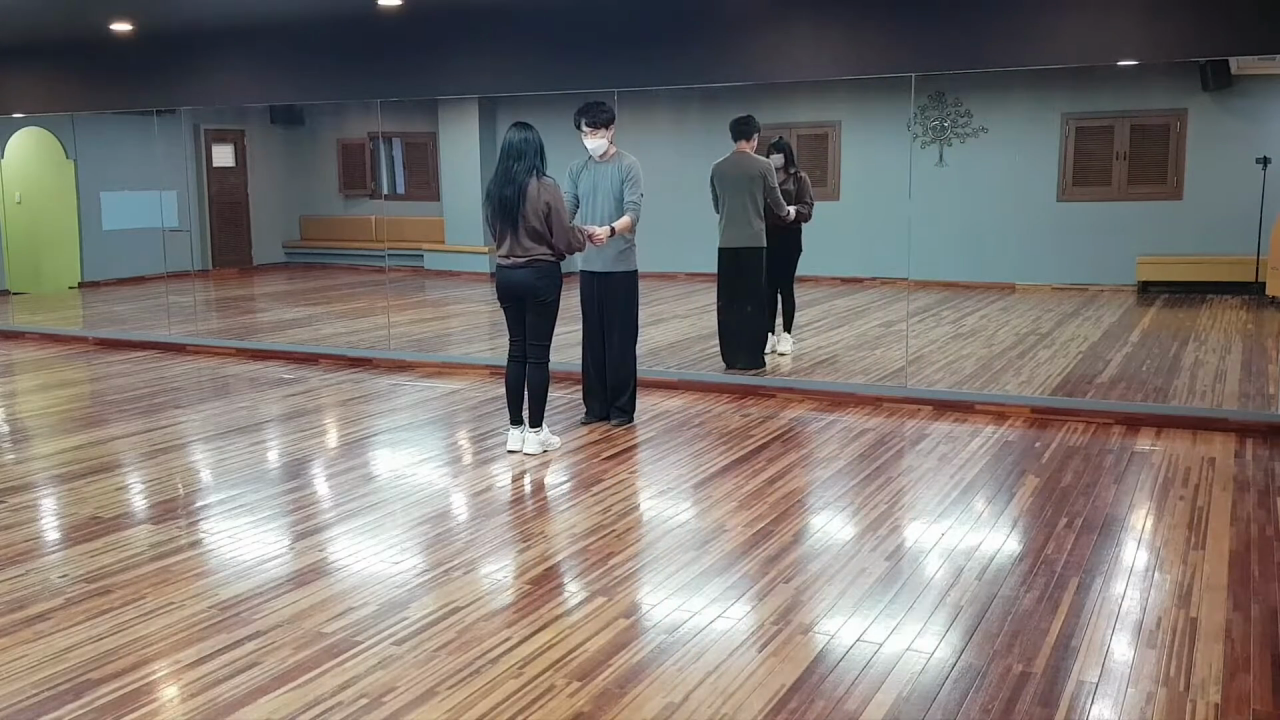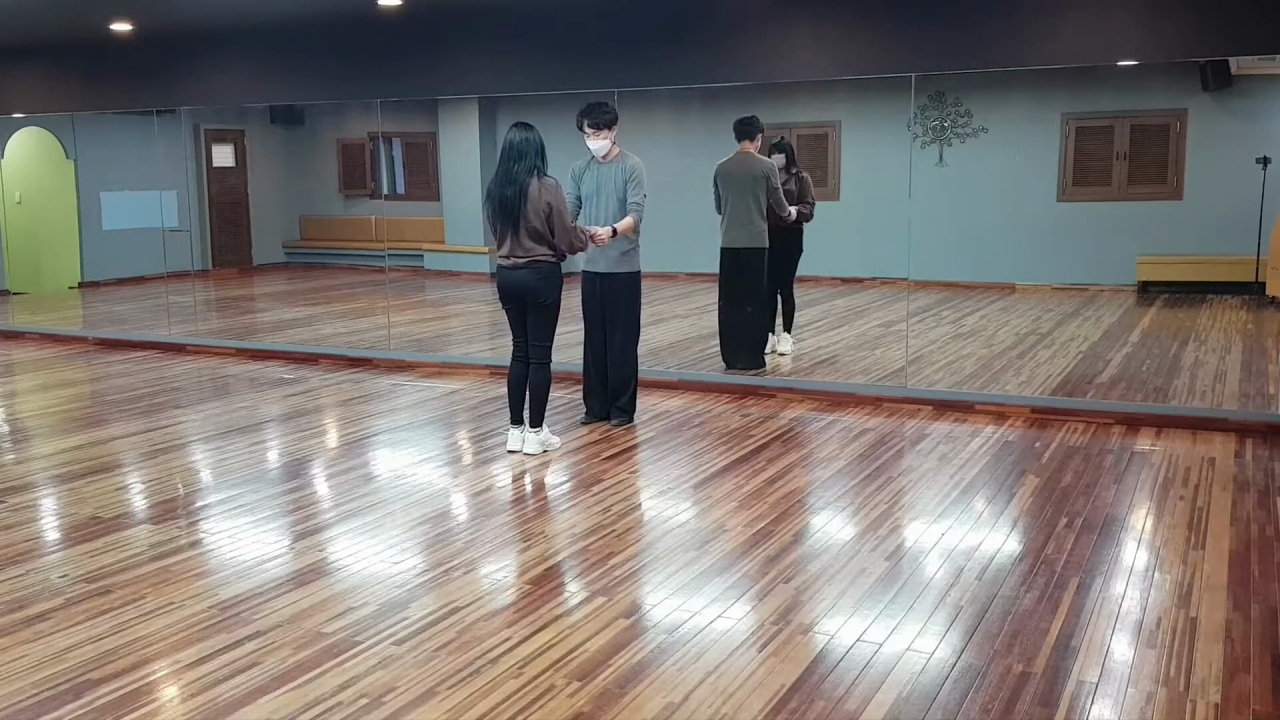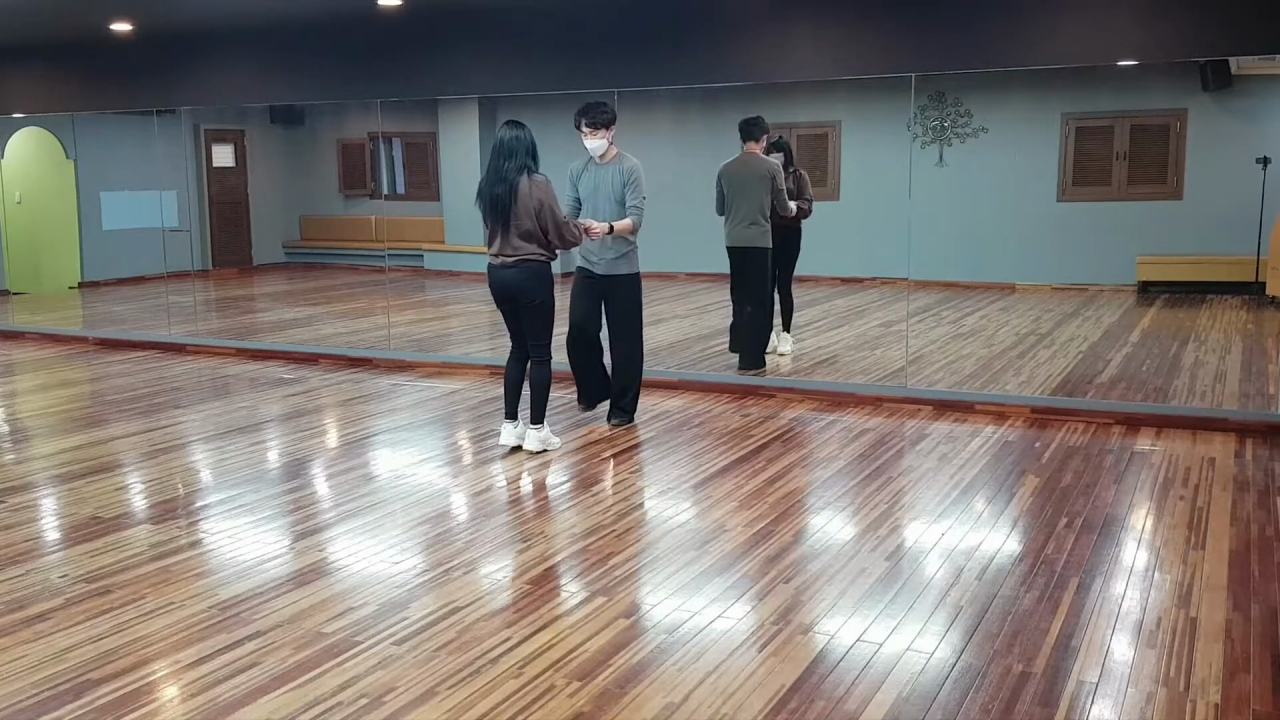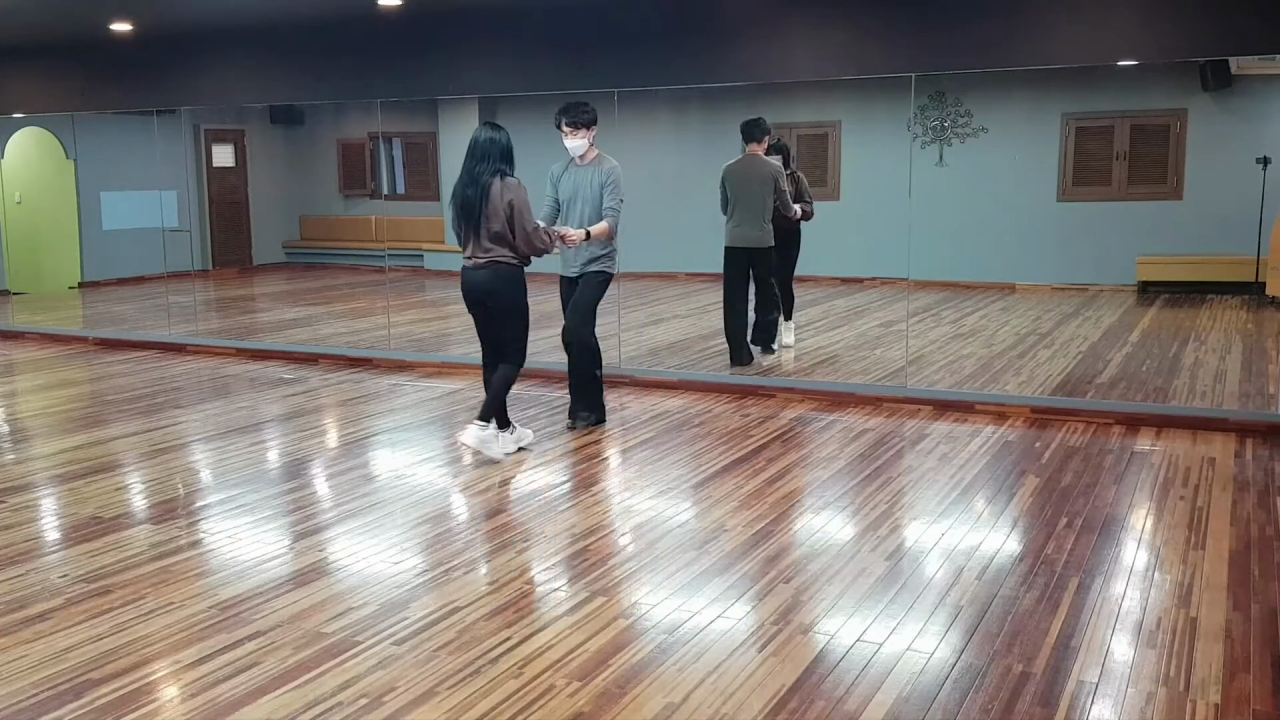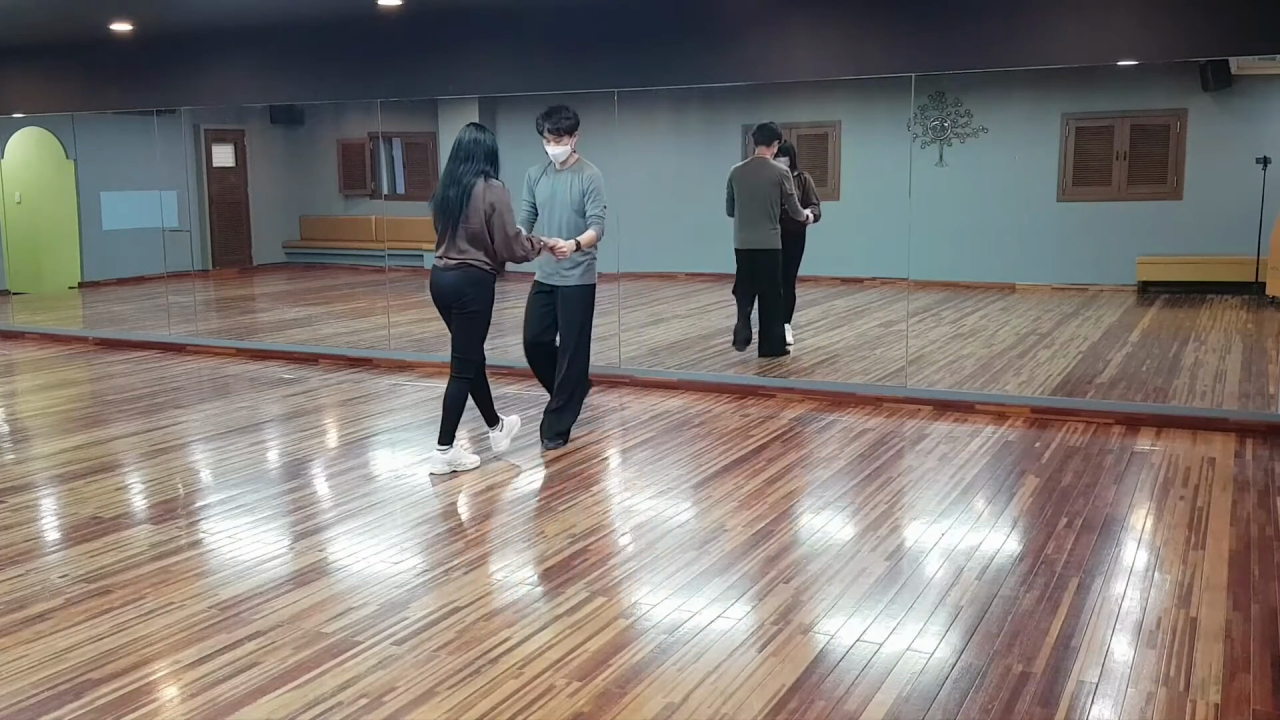
dt=0.4s
person 1, frame 1
left shoulder: (495, 188)
right shoulder: (544, 187)
right elbow: (564, 239)
right wrist: (583, 236)
left hip: (506, 274)
right hip: (540, 276)
left knee: (516, 351)
right knee: (538, 354)
left ankle: (515, 429)
right ankle: (535, 433)
person 1, frame 2
left shoulder: (496, 188)
right shoulder: (546, 187)
right elbow: (566, 240)
right wrist: (586, 235)
left hip: (507, 275)
right hip: (540, 276)
left knee: (520, 352)
right knee: (540, 355)
left ankle: (515, 430)
right ankle: (535, 433)
person 1, frame 3
left shoulder: (488, 186)
right shoulder: (536, 184)
right elbow: (561, 233)
right wrist: (580, 229)
left hip: (498, 273)
right hip: (531, 274)
left knee: (518, 347)
right knee: (540, 353)
left ankle: (510, 425)
right ankle: (536, 431)
person 1, frame 4
left shoulder: (463, 189)
right shoulder: (509, 188)
right elbow: (530, 241)
right wrist: (552, 236)
left hip: (471, 277)
right hip: (503, 277)
left knee: (492, 355)
right knee: (513, 357)
left ankle: (504, 431)
right ankle: (481, 426)
person 1, frame 5
left shoulder: (446, 189)
right shoulder: (492, 190)
right elbow: (511, 246)
right wrist: (540, 244)
left hip: (442, 278)
right hip: (472, 282)
left knee: (471, 357)
right knee: (464, 366)
left ankle: (496, 426)
right ankle: (444, 450)
person 2, frame 1
left shoulder: (628, 166)
right shoulder: (576, 169)
left elbow: (633, 213)
right elbow: (567, 210)
left wrist: (609, 230)
left hip: (620, 266)
right hip: (589, 265)
left knee: (620, 338)
right knee: (592, 337)
left ankle: (621, 407)
right ankle: (596, 404)
person 2, frame 2
left shoulder: (631, 166)
right shoulder: (579, 170)
left elbow: (636, 214)
right elbow: (569, 211)
left wrist: (611, 231)
left hip: (623, 267)
right hip: (591, 266)
left knee: (622, 338)
right knee: (594, 338)
left ankle: (621, 407)
right ankle: (596, 405)
person 2, frame 3
left shoulder: (629, 168)
right shoulder: (577, 170)
left elbow: (635, 219)
right elbow: (569, 213)
left wrist: (607, 228)
left hip: (622, 268)
right hip: (587, 265)
left knee: (624, 340)
right knee: (579, 329)
left ankle: (623, 407)
right ankle: (594, 389)
person 2, frame 4
left shoulder: (608, 170)
right shoulder: (558, 172)
left elbow: (611, 221)
right elbow: (549, 214)
left wrist: (584, 234)
left hip: (598, 264)
right hip: (568, 268)
left knee: (576, 328)
right knee: (575, 333)
left ankle: (589, 402)
right ankle: (584, 408)
person 2, frame 5
left shoulder: (589, 176)
right shoulder: (535, 175)
left elbow: (598, 226)
right elbow: (526, 219)
left wrist: (574, 244)
left hip: (577, 278)
right hip: (544, 276)
left knee: (571, 352)
right knee: (535, 342)
left ankle: (556, 427)
right ankle: (571, 396)
person 3, frame 1
left shoulder: (718, 168)
right shoulder: (762, 166)
right elbow: (776, 203)
right wrist: (788, 213)
left hip: (726, 243)
right hip: (753, 242)
left knee: (727, 301)
right knee: (752, 301)
left ankle: (731, 357)
right ankle: (750, 358)
person 3, frame 2
left shoulder: (721, 168)
right shoulder: (766, 166)
right elbow: (779, 204)
right wrist: (790, 213)
left hip: (728, 243)
right hip: (755, 242)
left knee: (728, 301)
right knee: (753, 301)
left ankle: (731, 357)
right ankle: (750, 358)
person 3, frame 3
left shoulder: (726, 169)
right shoulder: (771, 167)
left elbow: (719, 209)
right elbow: (783, 207)
right wrist: (792, 208)
left hip: (733, 241)
right hip: (758, 241)
left knee: (739, 293)
right knee: (756, 300)
left ankle: (738, 341)
right ankle: (751, 359)
person 3, frame 4
left shoulder: (729, 170)
right shoulder: (774, 169)
right elbow: (785, 206)
right wrist: (796, 212)
left hip: (733, 242)
right hip: (762, 241)
left knee: (735, 299)
right knee: (767, 292)
left ankle: (739, 354)
right ankle: (764, 339)
person 3, frame 5
left shoulder: (736, 172)
right shoulder: (780, 173)
left elbow: (730, 210)
right elbow: (793, 210)
right wrist: (807, 217)
left hip: (742, 243)
right hip: (768, 244)
left knee: (743, 293)
right knee: (770, 296)
left ankle: (742, 333)
right ankle: (772, 345)
person 4, frame 1
left shoulder: (799, 178)
left elbow: (807, 208)
left wrist: (794, 211)
left hip: (789, 237)
right hip: (766, 237)
left knee: (786, 287)
right knee: (769, 288)
left ankle: (786, 336)
right ankle: (769, 334)
person 4, frame 2
left shoulder: (801, 178)
left elbow: (809, 208)
left wrist: (795, 211)
left hip: (790, 237)
right hip: (767, 237)
left knee: (786, 287)
right knee: (769, 288)
left ankle: (786, 336)
right ankle: (769, 335)
person 4, frame 3
left shoulder: (798, 176)
left elbow: (807, 205)
left wrist: (793, 207)
left hip: (789, 235)
left knee: (784, 286)
left ankle: (786, 335)
right ankle: (769, 334)
person 4, frame 4
left shoulder: (796, 178)
left elbow: (808, 207)
left wrist: (798, 209)
left hip: (789, 236)
left knee: (785, 283)
left ankle: (788, 324)
person 4, frame 5
left shoulder: (803, 179)
left elbow: (814, 206)
left wrist: (809, 214)
left hip: (794, 237)
left knee: (789, 283)
left ankle: (786, 326)
